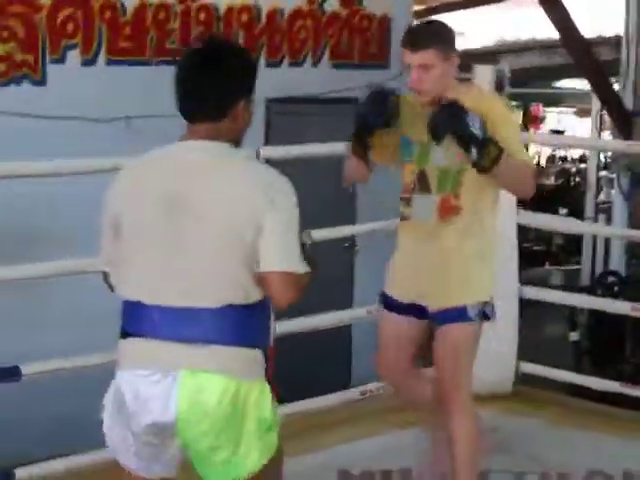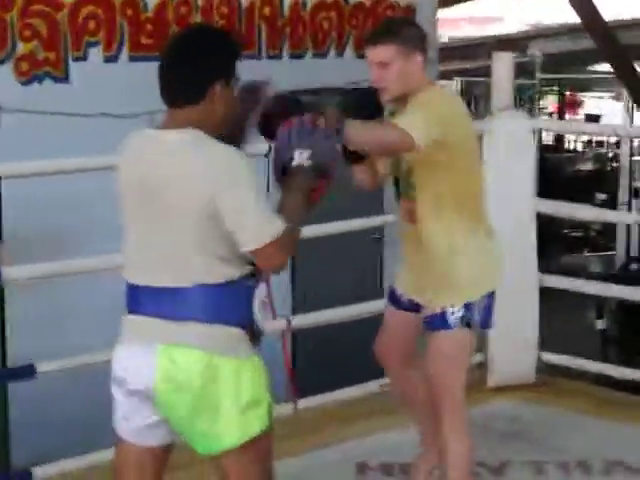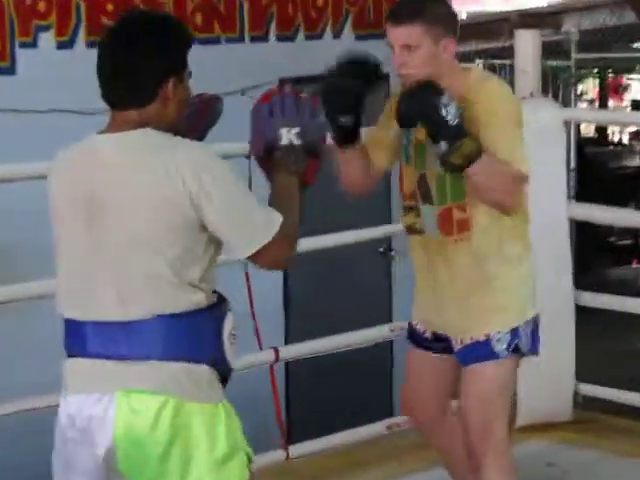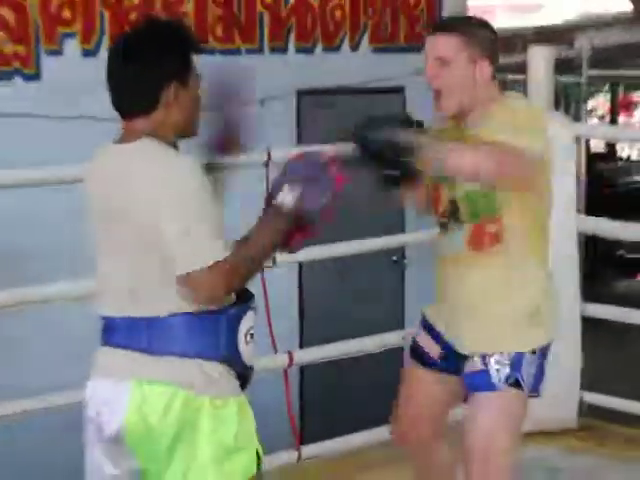
dt=0.7s
person 1, frame 1
left shoulder: (488, 108)
right shoulder: (402, 110)
left elbow: (526, 185)
right elbow: (354, 175)
left wrist: (479, 144)
right wrist: (362, 136)
left hip: (462, 272)
right hip: (410, 265)
left knee: (453, 388)
right knee: (393, 365)
right ankle: (450, 438)
person 1, frame 2
left shoulder: (437, 105)
right shoulder: (402, 108)
left elbow: (388, 140)
right elbow: (368, 178)
right wrist: (352, 140)
left hip: (459, 271)
right hip: (419, 266)
left knee: (444, 393)
right knee: (391, 353)
person 1, frame 3
left shoulder: (490, 95)
right shoulder: (403, 101)
left elbow: (508, 196)
right elbow: (356, 181)
left wrist: (450, 134)
right wrist: (344, 118)
left hip: (493, 292)
right hip: (438, 293)
left knee: (484, 434)
right knee: (423, 407)
person 1, frame 4
left shoulder: (516, 116)
right shoulder: (447, 126)
left elbow: (502, 166)
right elbow: (419, 201)
left wrist: (404, 145)
right wrist: (400, 166)
left hip: (509, 325)
right hip: (451, 314)
right knee: (411, 428)
person 2, frame 1
left shoulder: (131, 177)
right shoulder: (265, 184)
left elbow: (113, 274)
right elbow: (284, 291)
left hip: (141, 368)
right hip: (223, 377)
person 2, frame 2
left shoulder: (133, 150)
right shoulder: (224, 163)
right elbow: (273, 256)
left wrist: (240, 122)
right wrist: (297, 188)
left hip: (138, 342)
right hip: (208, 350)
person 2, frame 3
left shoulder: (67, 167)
right shoulder: (191, 164)
right elbow: (276, 251)
right wrist: (286, 172)
left hip: (86, 394)
right hip: (170, 399)
person 2, frame 4
left shoulder: (104, 167)
right shoulder: (173, 173)
right elbow: (211, 286)
right wrist: (279, 217)
left hip: (113, 383)
right hip: (186, 390)
